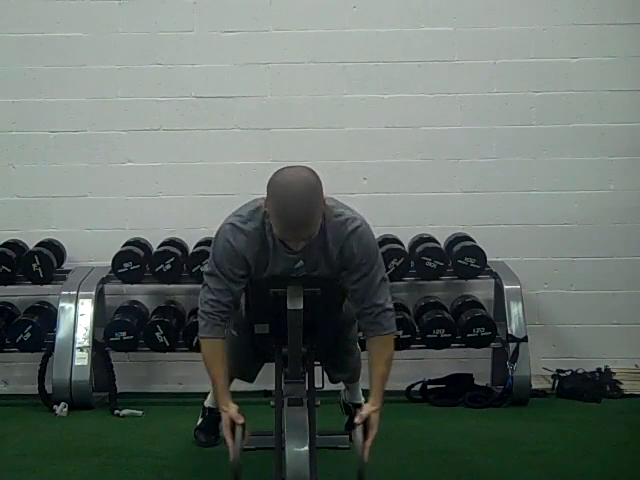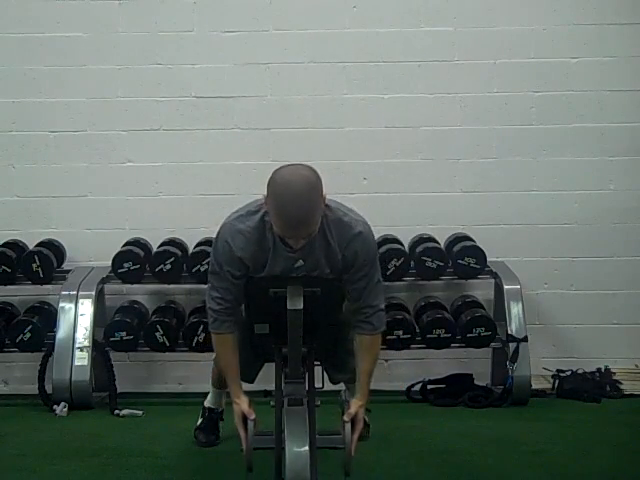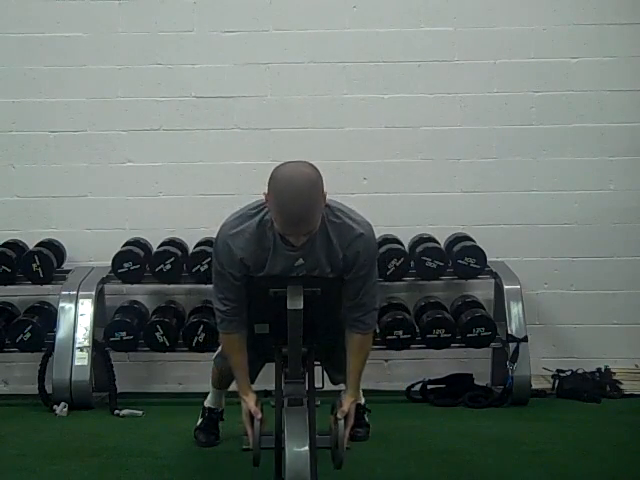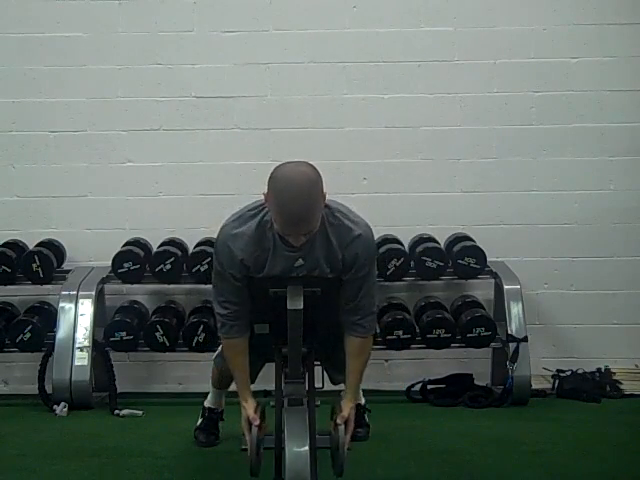
dt=0.2s
person 1, frame 1
left shoulder: (352, 232)
right shoulder: (236, 233)
left elbow: (378, 314)
right elbow: (212, 314)
left wrist: (376, 399)
right wrist: (224, 401)
left knee: (346, 362)
right knee: (231, 358)
left ankle: (353, 400)
right ankle: (211, 405)
person 1, frame 2
left shoulder: (354, 234)
right shoulder: (236, 234)
left elbow: (368, 315)
right elbow: (222, 315)
left wrist: (362, 395)
right wrist: (236, 393)
left knee: (346, 362)
right knee: (229, 359)
left ankle: (349, 397)
right ankle: (213, 406)
person 1, frame 3
left shoulder: (355, 234)
right shoulder: (235, 235)
left elbow: (361, 317)
right elbow: (230, 316)
left wrist: (353, 392)
right wrist: (245, 390)
right knee: (229, 359)
left ankle: (358, 404)
right ankle: (212, 406)
person 1, frame 4
left shoulder: (355, 236)
right shoulder: (235, 237)
left elbow: (359, 320)
right elbow: (232, 320)
left wrist: (350, 396)
right wrist: (245, 396)
right knee: (229, 361)
left ankle: (358, 401)
right ankle: (213, 406)
